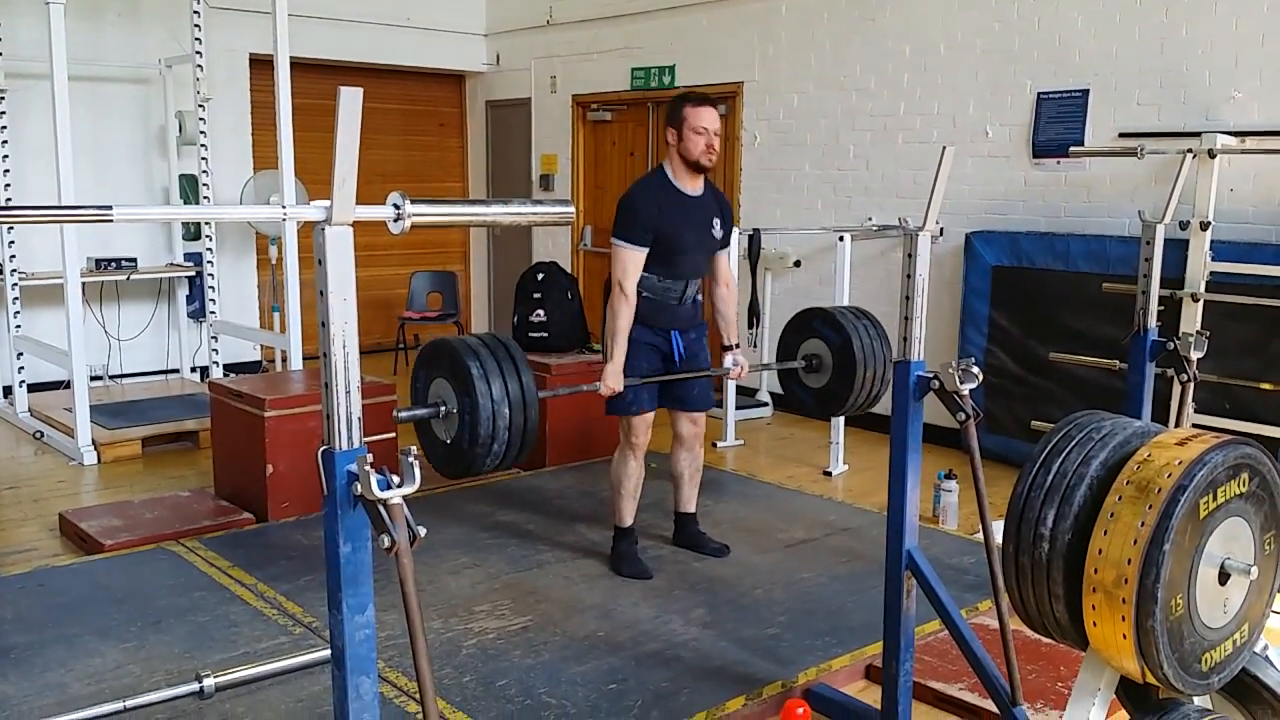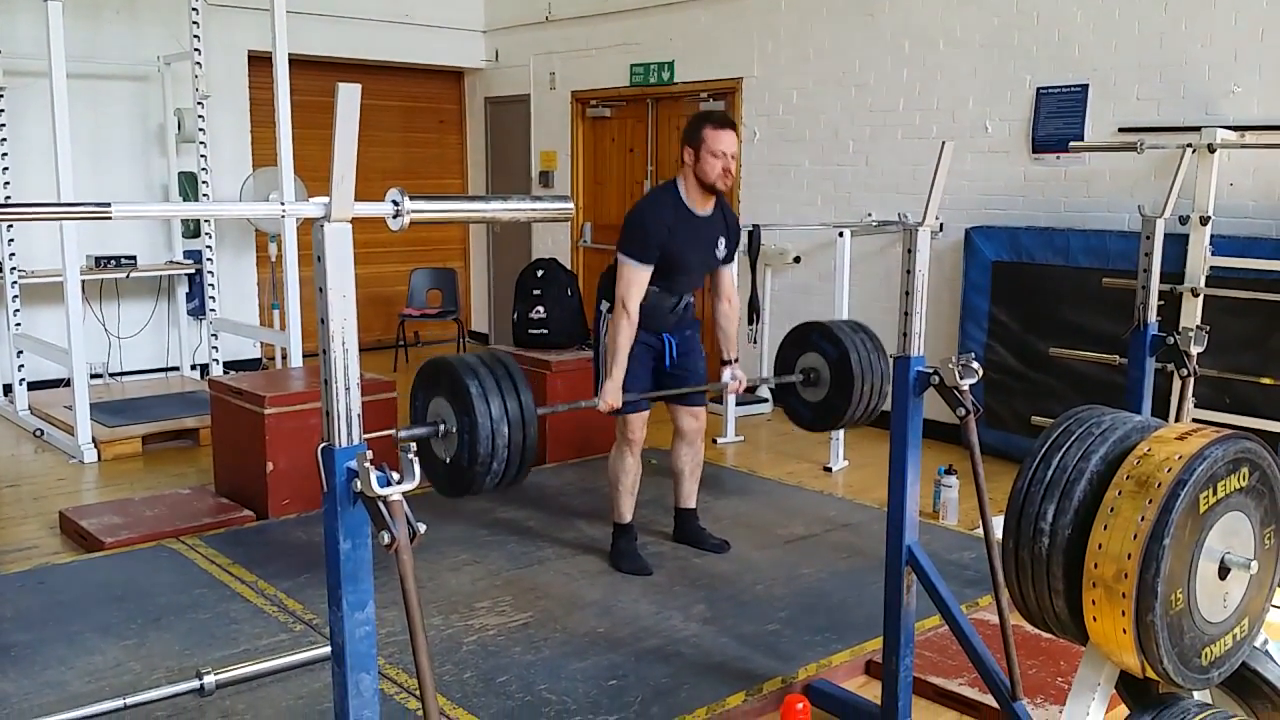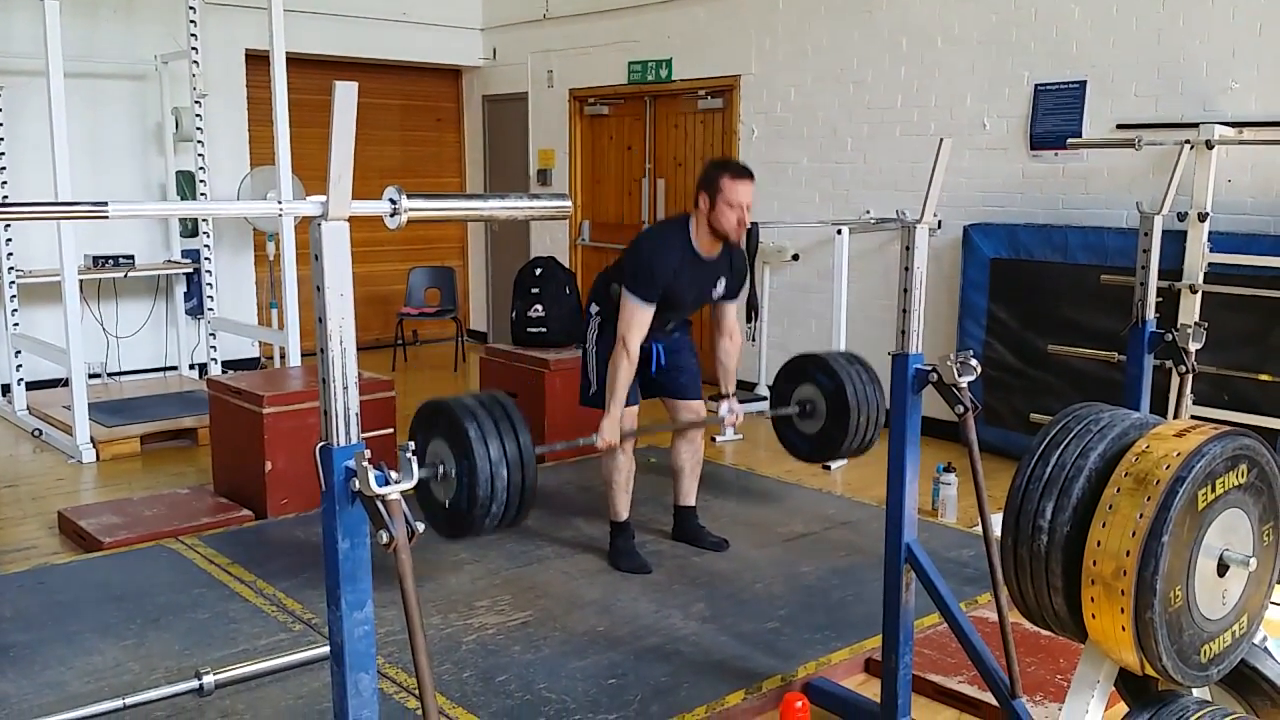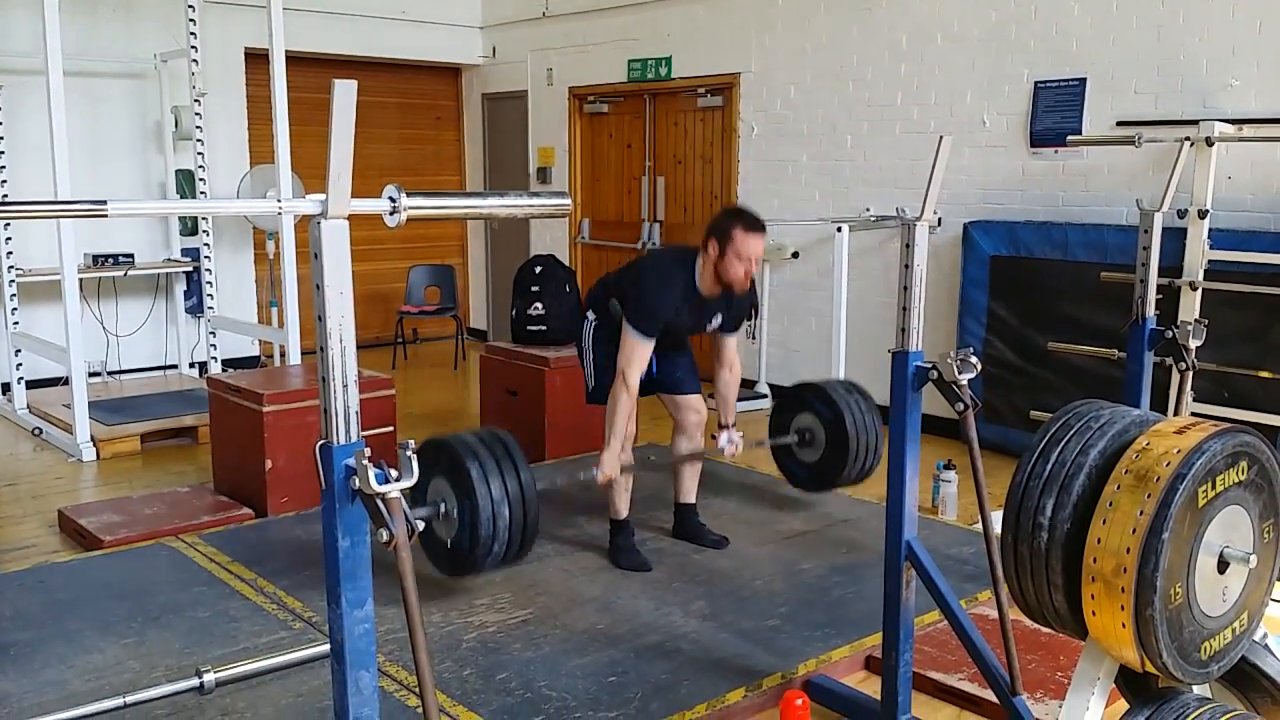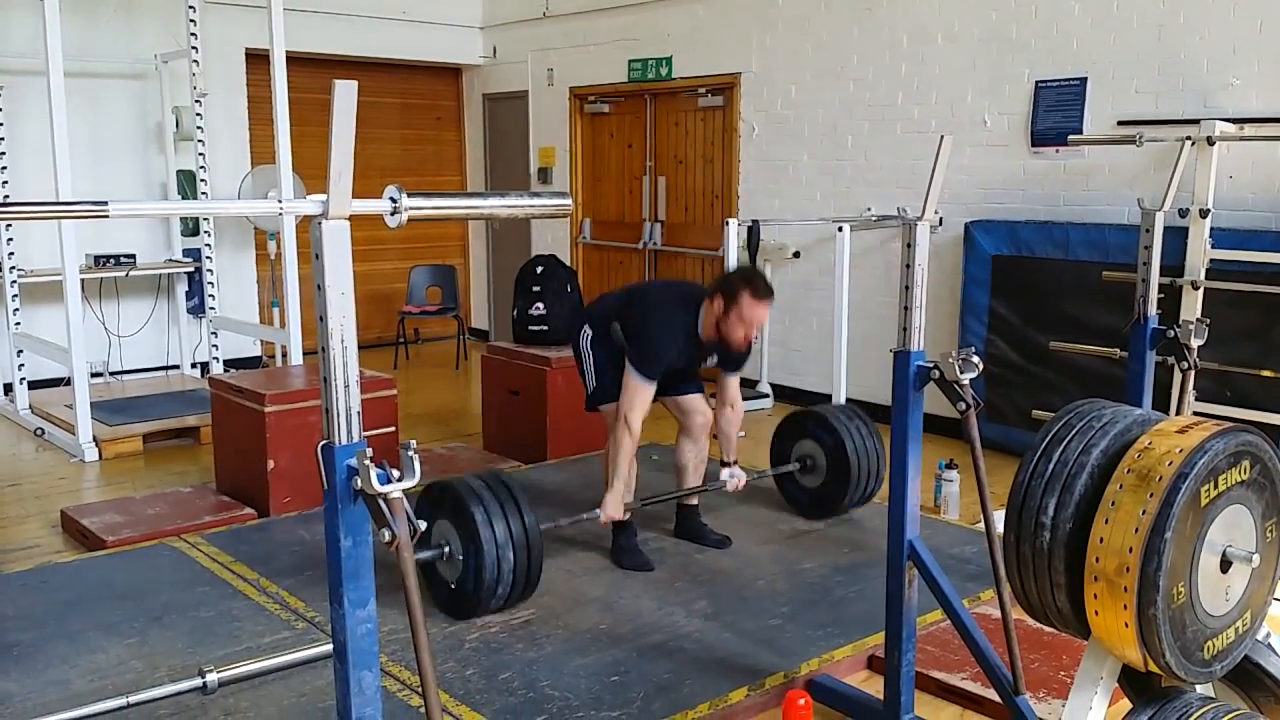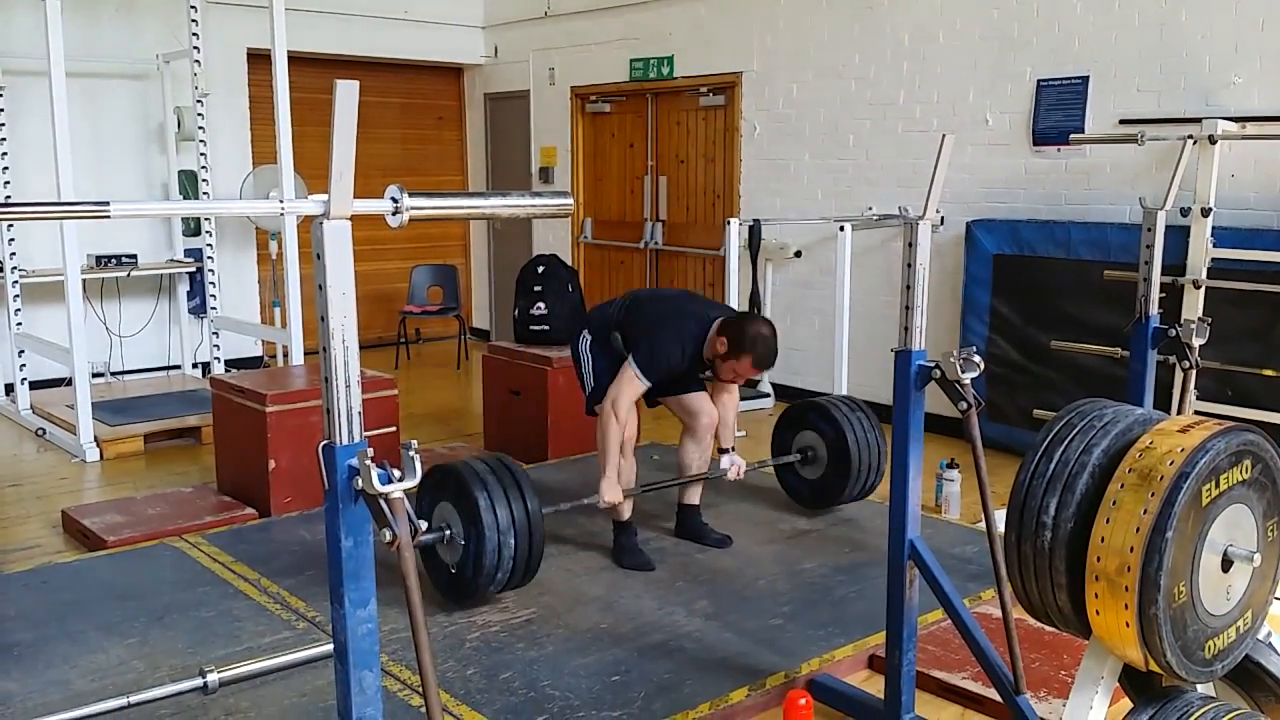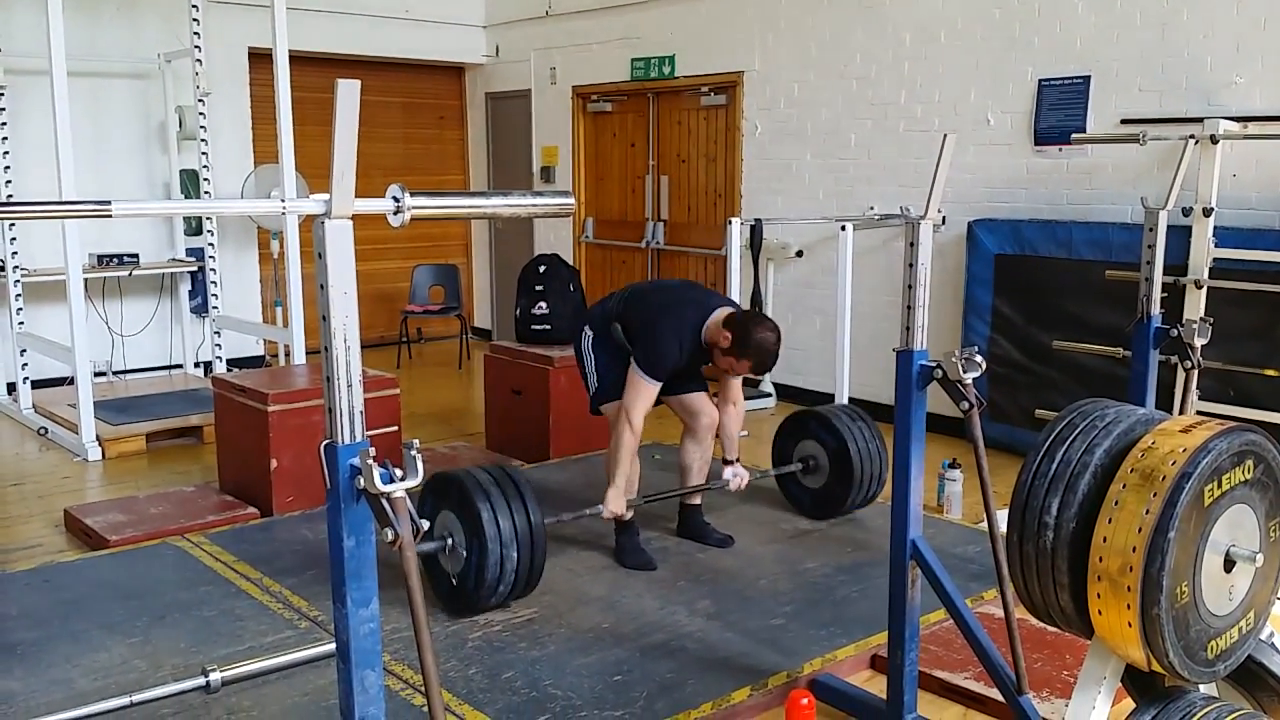
dt=0.1s
person 1, frame 1
left shoulder: (717, 205)
right shoulder: (645, 199)
left elbow: (723, 281)
right elbow: (624, 286)
left wrist: (731, 345)
right wrist: (615, 360)
left hip: (688, 328)
right hip: (639, 330)
left knee: (692, 431)
right knee: (637, 436)
left ankle: (687, 526)
right ankle: (623, 540)
person 1, frame 2
left shoulder: (727, 223)
right shoulder: (654, 214)
left elbow: (725, 296)
right elbow: (628, 304)
left wrist: (730, 361)
right wrist: (613, 382)
left hip: (679, 323)
right hip: (627, 315)
left knee: (693, 423)
right knee: (632, 430)
left ankle: (687, 521)
right ankle: (623, 535)
person 1, frame 3
left shoulder: (733, 261)
right shoulder: (658, 251)
left elbow: (728, 333)
right elbow: (628, 342)
left wrist: (729, 395)
right wrist: (611, 417)
left hip: (669, 328)
right hip: (613, 323)
left knee: (693, 422)
right knee: (624, 432)
left ankle: (686, 520)
right ankle: (620, 535)
person 1, frame 4
left shoulder: (739, 297)
right shoulder: (662, 285)
left elbow: (727, 364)
right elbow: (628, 376)
left wrist: (728, 426)
right wrist: (611, 452)
left hip: (665, 336)
right hip: (608, 322)
left knee: (693, 417)
right knee: (625, 425)
left ankle: (686, 518)
right ankle: (621, 534)
person 1, frame 5
left shoulder: (735, 337)
right shoulder: (665, 330)
left elbow: (729, 402)
right elbow: (631, 419)
left wrist: (730, 462)
right wrist: (614, 492)
right hip: (605, 335)
left knee: (699, 417)
right knee: (622, 425)
left ankle: (689, 519)
right ankle: (624, 536)
person 1, frame 6
left shoulder: (735, 336)
right shoulder: (671, 343)
left elbow: (725, 394)
right elbow: (616, 406)
left wrist: (728, 451)
right wrist: (608, 478)
left hip: (656, 345)
right hip: (603, 341)
left knee: (704, 418)
right knee: (625, 431)
left ankle: (689, 518)
right ankle: (624, 533)
person 1, frame 7
left shoulder: (737, 328)
right shoulder: (671, 335)
left elbow: (731, 401)
right elbow: (632, 414)
left wrist: (731, 462)
right wrist: (616, 490)
left hip: (647, 341)
right hip: (605, 337)
left knee: (705, 417)
right knee: (630, 430)
left ankle: (690, 516)
right ankle: (626, 531)
